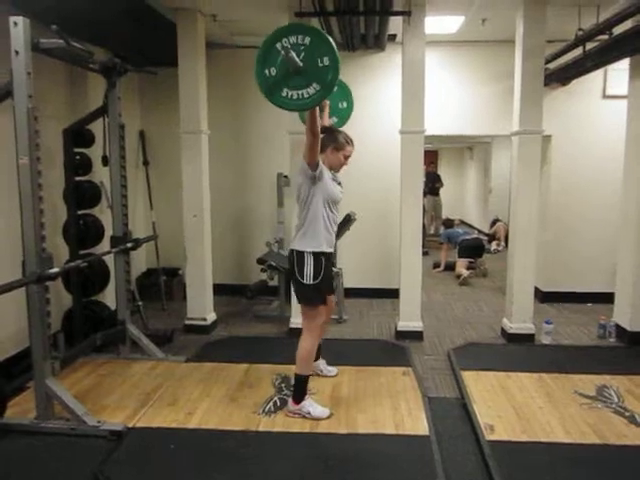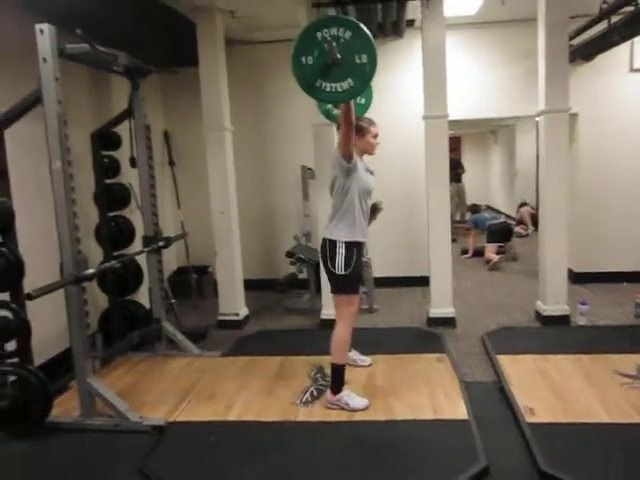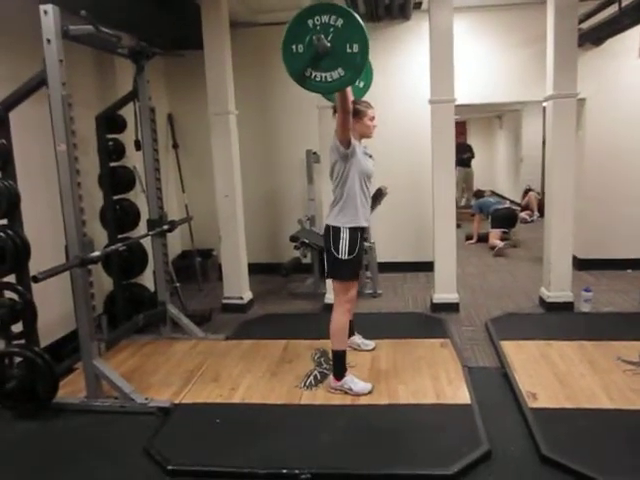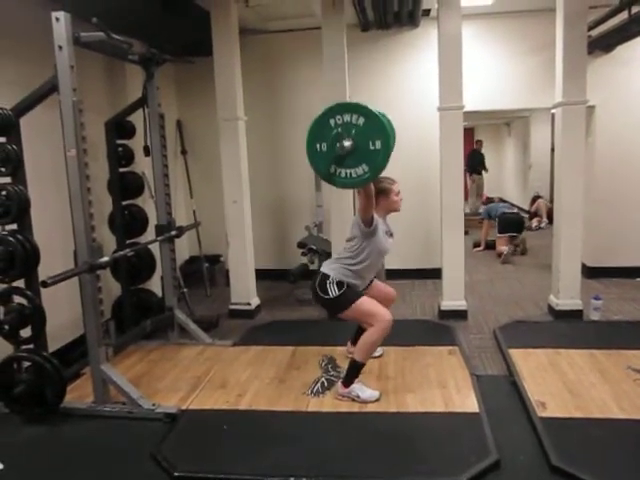
dt=1s
person 1, frame 1
left shoulder: (328, 174)
right shoulder: (313, 171)
left elbow: (327, 134)
right elbow: (313, 134)
left wrist: (325, 107)
left hip: (321, 253)
right hip: (308, 255)
left knee: (326, 313)
right knee: (313, 325)
left ankle: (314, 360)
right ankle: (297, 401)
person 1, frame 2
left shoulder: (359, 163)
right shoulder: (346, 161)
left elbow: (350, 127)
right elbow: (348, 125)
left wrist: (349, 96)
left hip: (351, 243)
right hip: (340, 245)
left knee: (351, 306)
right knee: (347, 314)
left ankle: (345, 351)
right ankle: (336, 391)
person 1, frame 3
left shoulder: (357, 147)
right shoulder: (344, 146)
left elbow: (350, 109)
right elbow: (344, 110)
left wrist: (351, 85)
left hip: (353, 228)
right hip: (343, 230)
left knee: (351, 293)
right knee: (344, 300)
left ankle: (349, 336)
right ankle: (338, 377)
person 1, frame 4
left shoulder: (381, 220)
right shoulder: (369, 222)
left elbow: (368, 191)
right elbow: (365, 192)
left hip: (346, 280)
right hip: (331, 284)
left knee: (388, 296)
right knee: (383, 319)
left ankle: (355, 344)
right ankle: (348, 385)
